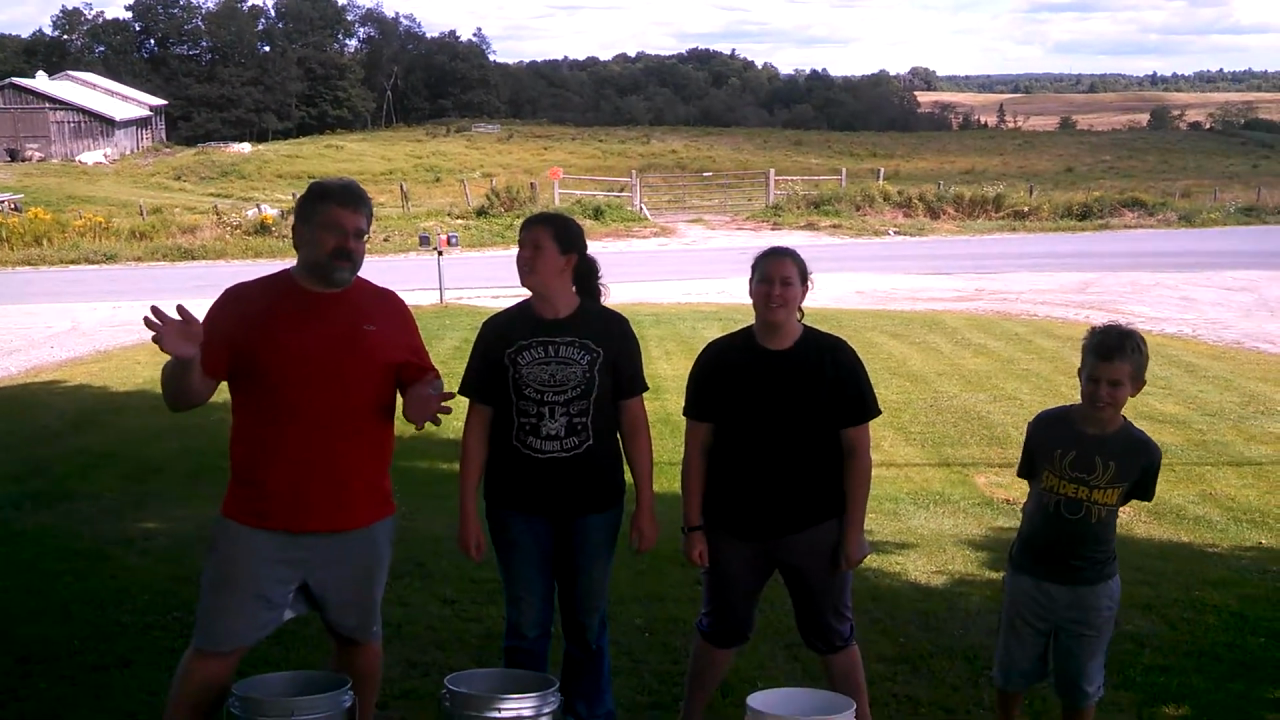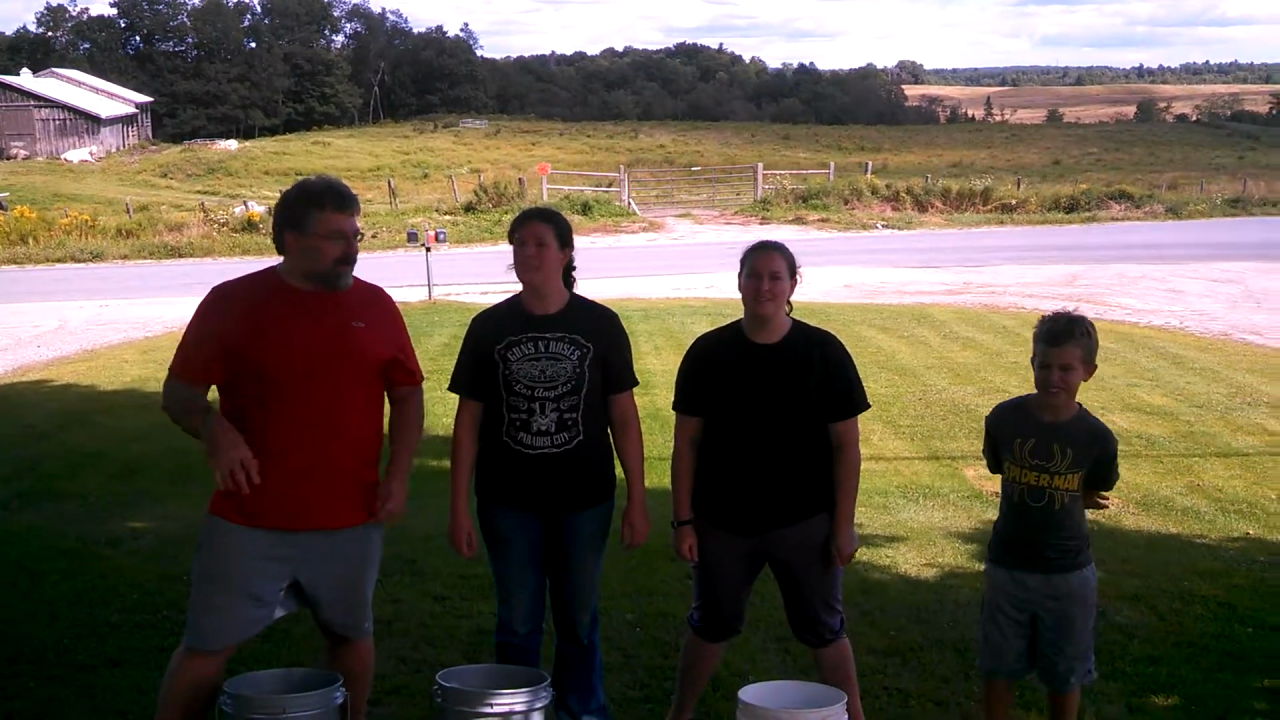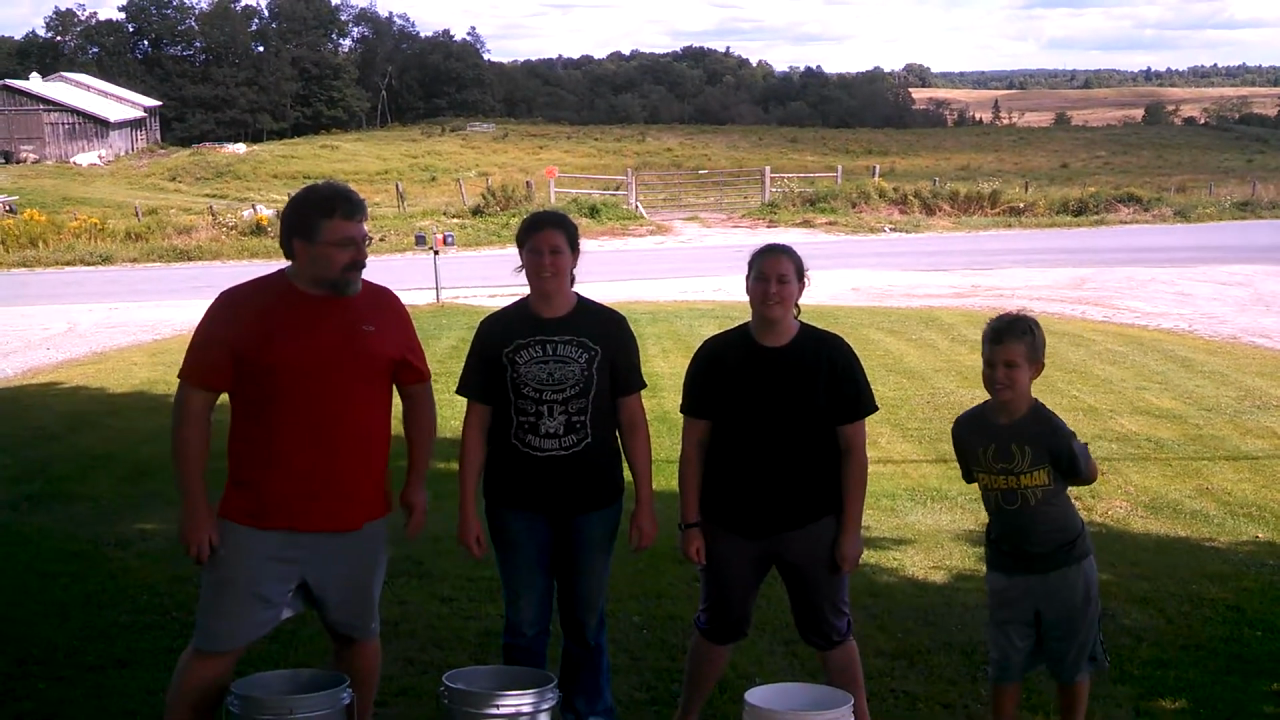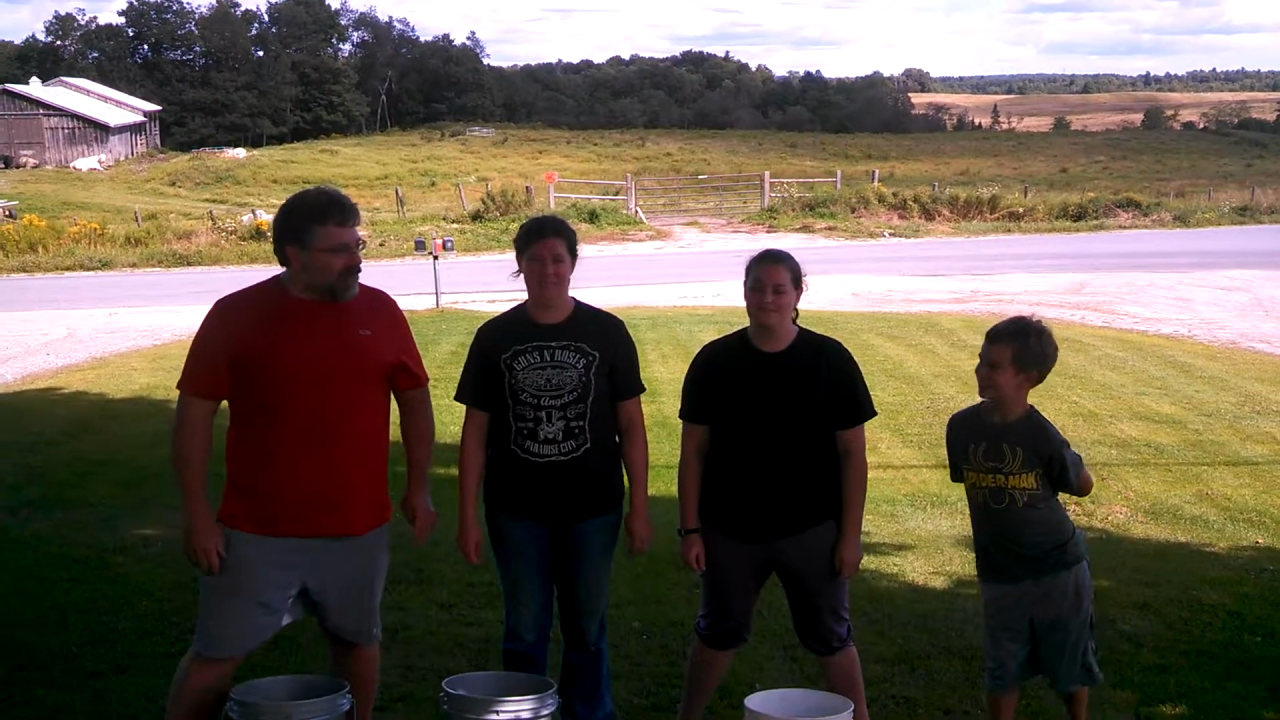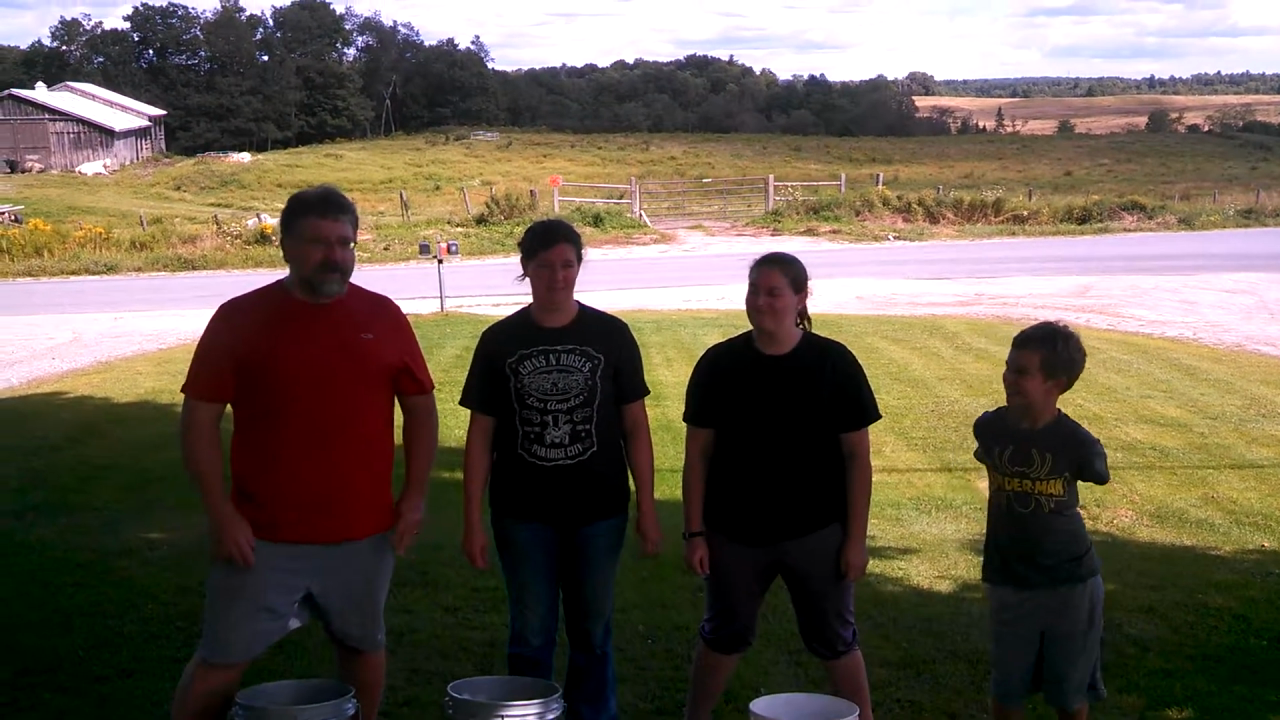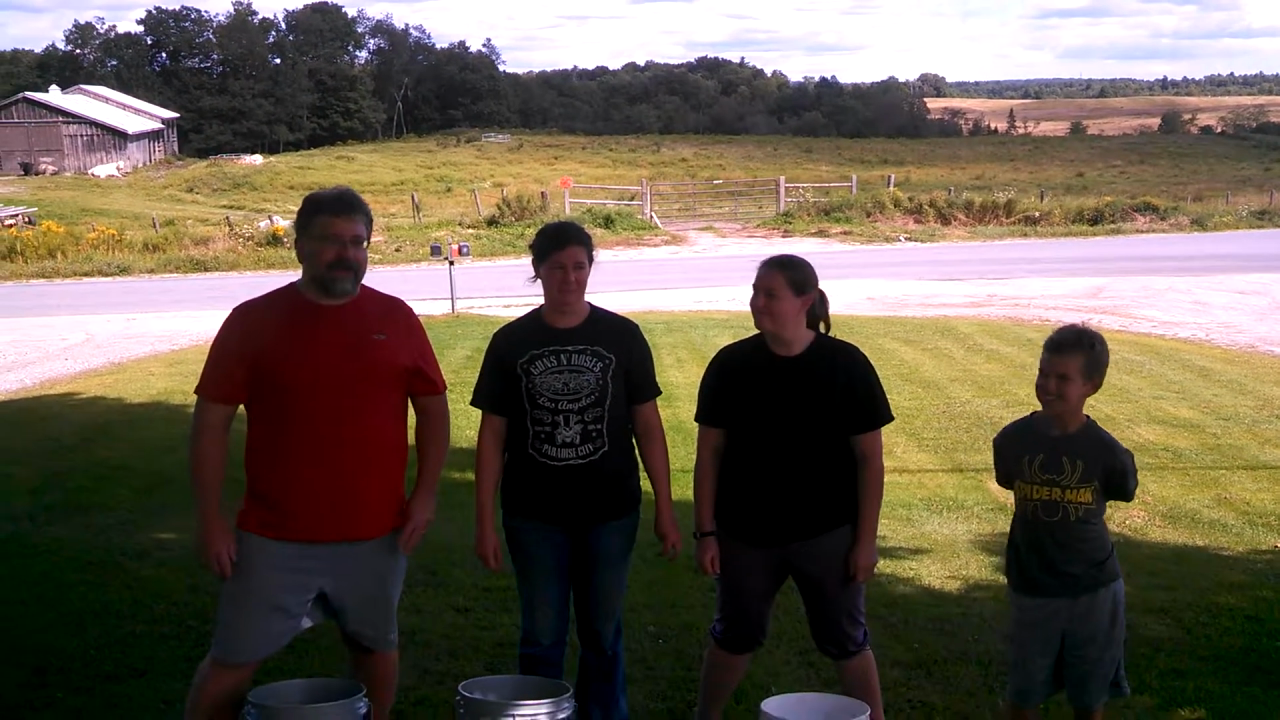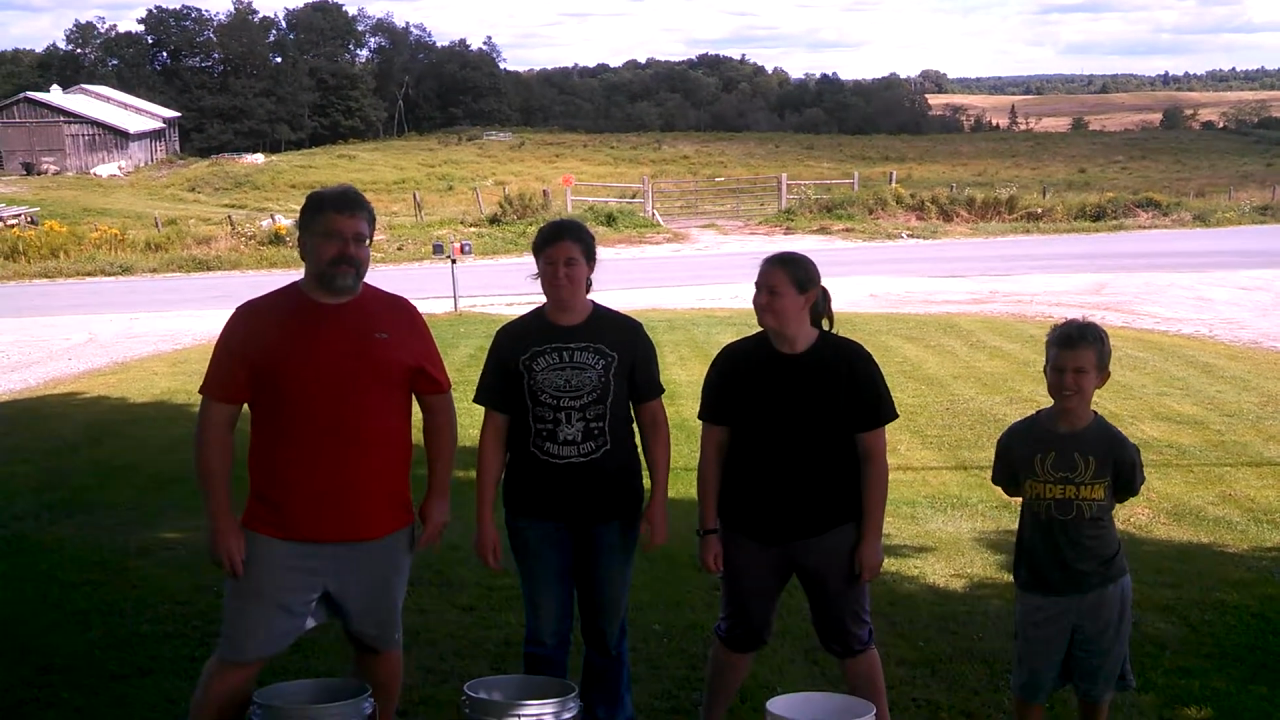
dt=0.3s
person 1, frame 1
left shoulder: (387, 308)
right shoulder: (243, 303)
left elbow: (426, 380)
right elbow: (183, 398)
left wrist: (422, 398)
right wrist: (186, 361)
left hip: (359, 521)
right hip: (258, 523)
left knee: (359, 636)
right knee: (216, 647)
person 1, frame 2
left shoulder: (375, 305)
right shoulder: (230, 302)
left elbow: (408, 393)
right elbow: (178, 393)
left wrist: (398, 472)
right wrist: (217, 432)
left hip: (349, 519)
right hip: (249, 521)
left knee: (350, 633)
right knee: (207, 645)
person 1, frame 3
left shoulder: (383, 306)
right shoulder: (238, 307)
left elbow: (417, 393)
right elbow: (192, 403)
left wrist: (417, 479)
right wrist: (194, 502)
left hip: (358, 521)
right hip: (257, 523)
left knee: (357, 634)
right knee: (215, 647)
person 1, frame 4
left shoulder: (379, 311)
right shoulder: (234, 315)
left elbow: (414, 398)
right elbow: (194, 415)
left wrist: (419, 485)
right wrist: (198, 514)
left hip: (358, 526)
right hip: (257, 531)
left knee: (357, 638)
right knee: (216, 653)
person 1, frame 5
left shoulder: (383, 315)
right shoulder: (239, 319)
left elbow: (419, 405)
right elbow: (199, 419)
left wrist: (414, 495)
right wrist: (222, 513)
left hip: (361, 531)
right hip: (263, 535)
left knee: (363, 645)
right knee: (221, 659)
person 1, frame 6
left shoulder: (396, 318)
right shoulder: (252, 320)
left elbow: (432, 406)
right elbow: (211, 421)
left wrist: (425, 493)
right wrist: (211, 519)
left hip: (374, 532)
right hip: (275, 537)
left knee: (375, 644)
right knee: (233, 659)
person 1, frame 7
left shoulder: (399, 317)
right shoulder: (255, 319)
left elbow: (438, 404)
right elbow: (216, 420)
left wrist: (438, 495)
right wrist: (221, 518)
left hip: (380, 531)
right hip: (279, 536)
left knee: (379, 643)
right knee: (238, 658)
person 2, frame 1
left shoulder: (610, 329)
right shoulder: (499, 331)
left elbow: (633, 420)
right elbow: (478, 423)
left wrist: (646, 504)
right wrist: (467, 509)
left hip: (593, 504)
right hip: (518, 505)
left knee: (587, 624)
right knee: (526, 626)
person 2, frame 2
left shoulder: (600, 324)
right shoulder: (488, 327)
left elbow: (623, 415)
right elbow: (469, 419)
left wrist: (637, 499)
right wrist: (458, 506)
left hip: (584, 499)
right hip: (508, 501)
left knee: (578, 620)
right knee: (517, 622)
person 2, frame 3
left shoulder: (608, 327)
right shoulder: (497, 330)
left elbow: (631, 417)
right elbow: (477, 422)
left wrist: (645, 501)
right wrist: (467, 507)
left hip: (592, 501)
right hip: (517, 503)
left knee: (585, 621)
right knee: (524, 623)
person 2, frame 4
left shoulder: (607, 332)
right shoulder: (494, 337)
left elbow: (630, 422)
right elbow: (476, 430)
left wrist: (639, 505)
right wrist: (467, 515)
left hip: (593, 508)
right hip: (517, 510)
left knee: (586, 628)
right knee: (525, 630)
person 2, frame 5
left shoulder: (611, 335)
right shoulder: (499, 341)
left elbow: (635, 424)
right elbow: (481, 434)
left wrist: (646, 508)
right wrist: (473, 520)
left hip: (598, 512)
right hip: (523, 514)
left knee: (591, 631)
right knee: (530, 634)
person 2, frame 6
left shoulder: (622, 336)
right shoulder: (510, 342)
left elbow: (647, 423)
right elbow: (492, 433)
left wrist: (665, 508)
right wrist: (484, 520)
left hip: (609, 512)
right hip: (533, 514)
left knee: (602, 632)
right knee: (541, 634)
person 2, frame 7
left shoulder: (625, 334)
right shoulder: (513, 339)
left elbow: (652, 419)
right elbow: (495, 431)
left wrist: (658, 499)
right wrist: (485, 518)
left hip: (611, 510)
right hip: (536, 512)
left knee: (606, 631)
right knee: (545, 633)
person 3, frame 1
left shoulder: (835, 358)
right shoulder: (719, 358)
left elbow: (856, 451)
right elbow: (697, 447)
left wrist: (853, 530)
right wrist: (694, 525)
left hip: (815, 526)
right hip: (733, 526)
left knee: (832, 635)
right knee: (719, 630)
person 3, frame 2
left shoulder: (824, 352)
right shoulder: (708, 352)
left elbow: (846, 444)
right elbow: (687, 442)
left wrist: (843, 524)
right wrist: (683, 519)
left hip: (805, 520)
right hip: (723, 521)
left knee: (824, 629)
right knee: (710, 625)
person 3, frame 3
left shoulder: (832, 354)
right shoulder: (716, 355)
left elbow: (853, 448)
right elbow: (695, 444)
left wrist: (850, 528)
right wrist: (691, 522)
left hip: (812, 523)
right hip: (730, 523)
left knee: (830, 631)
right knee: (717, 626)
person 3, frame 4
left shoulder: (830, 360)
right shoulder: (714, 361)
left elbow: (852, 453)
right elbow: (694, 450)
left wrist: (850, 534)
right wrist: (690, 528)
left hip: (812, 529)
right hip: (730, 530)
left knee: (830, 637)
right knee: (718, 632)
person 3, frame 5
left shoulder: (834, 363)
right shoulder: (719, 364)
left elbow: (857, 456)
right elbow: (698, 453)
left wrist: (856, 537)
right wrist: (695, 531)
left hip: (817, 532)
right hip: (735, 533)
left knee: (835, 641)
right knee: (722, 636)
person 3, frame 6
left shoulder: (847, 364)
right shoulder: (730, 364)
left elbow: (869, 457)
right elbow: (710, 452)
left wrist: (866, 538)
right wrist: (705, 530)
left hip: (827, 533)
right hip: (745, 533)
left knee: (846, 642)
right knee: (733, 637)
person 3, frame 7
left shoulder: (850, 361)
right shoulder: (734, 362)
left elbow: (873, 455)
right elbow: (713, 450)
left wrist: (871, 536)
right wrist: (709, 528)
left hip: (831, 530)
right hip: (749, 531)
left knee: (851, 639)
right knee: (738, 634)
person 4, frame 1
left shoulder: (1141, 451)
right shoulder: (1045, 426)
left elbow: (1121, 500)
left wrist: (1084, 517)
right wrist: (1050, 519)
left hip: (1092, 584)
right hip: (1030, 572)
left knee: (1080, 683)
right knee: (1012, 673)
person 4, frame 2
left shoulder: (1096, 437)
right shoulder: (1003, 418)
left elbow: (1096, 492)
left wrist: (1062, 516)
right wrist: (1040, 509)
left hip: (1067, 570)
right hip: (1007, 563)
left knee: (1064, 669)
right knee: (999, 662)
person 4, frame 3
left shoulder: (1050, 430)
right shoulder: (966, 427)
left elbow: (1087, 474)
left wrist: (1046, 498)
right wrist: (1014, 511)
left hip: (1065, 562)
right hip: (1007, 567)
left knee: (1072, 662)
right knee: (1005, 663)
person 4, frame 4
left shoulder: (1043, 437)
right shoulder: (961, 426)
left elbow: (1083, 486)
left wrist: (1039, 487)
right wrist: (1013, 487)
left hip: (1059, 568)
right hip: (999, 571)
left knee: (1068, 669)
right knee: (1002, 670)
person 4, frame 5
left shoulder: (1076, 441)
right shoulder: (988, 427)
left elbow: (1101, 475)
left hip: (1071, 579)
right hip: (1010, 579)
left knee: (1072, 682)
right knee: (1009, 680)
person 4, frame 6
left shoulder: (1106, 451)
right shoulder: (1012, 439)
left elbow: (1122, 494)
left wrist: (1071, 505)
right wrist: (1049, 503)
left hip: (1094, 587)
right hip: (1032, 587)
left knee: (1090, 687)
right knee: (1025, 685)
person 4, frame 7
left shoulder: (1115, 445)
right shoulder: (1018, 438)
left elbow: (1122, 494)
left wrist: (1073, 500)
right wrist: (1057, 494)
left hip: (1102, 583)
right hip: (1039, 584)
left knee: (1096, 681)
right knee: (1031, 681)
